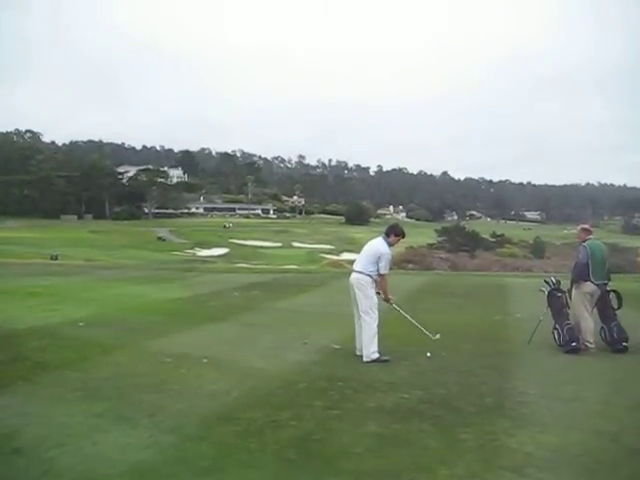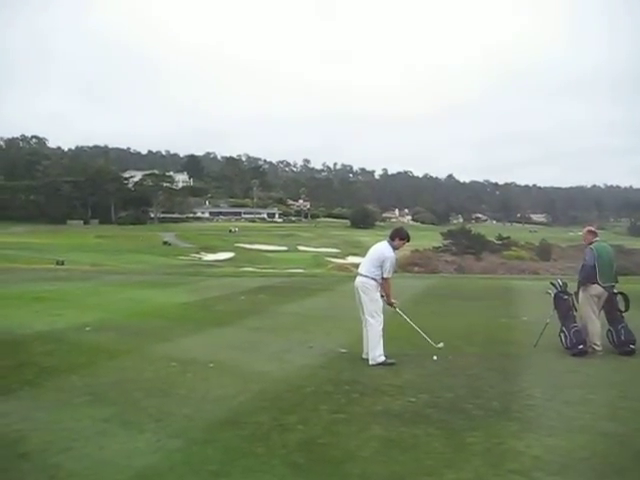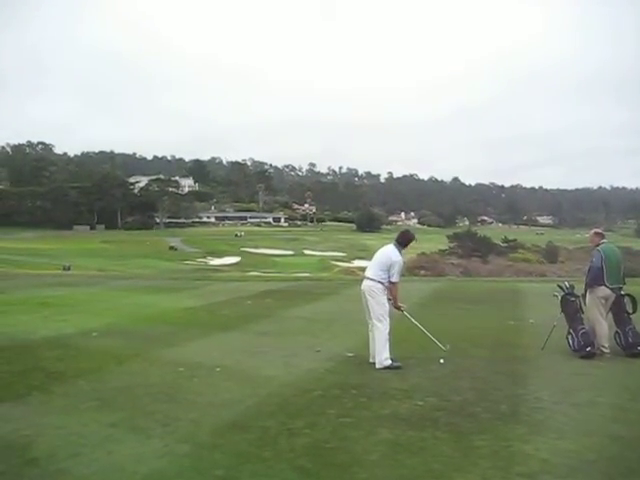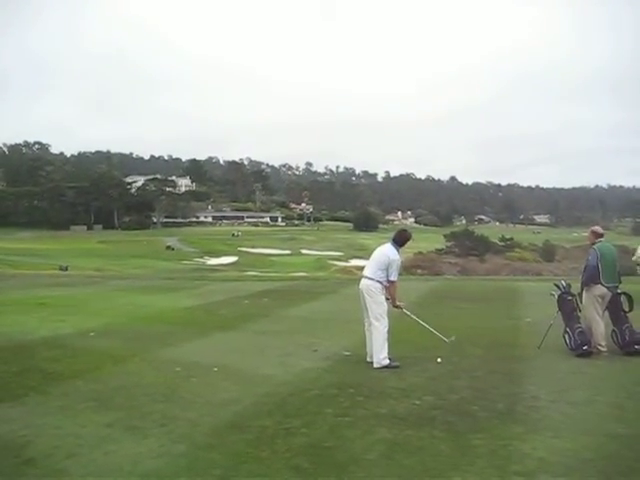
dt=0.5s
person 1, frame 1
left shoulder: (375, 241)
right shoulder: (385, 251)
right elbow: (382, 276)
left wrist: (379, 290)
right wrist: (386, 295)
left hip: (356, 277)
right hip: (364, 281)
left knee: (361, 317)
right knee: (370, 318)
left ankle: (361, 349)
right ankle: (370, 355)
person 1, frame 2
left shoulder: (380, 245)
right shoulder: (390, 255)
right elbow: (386, 280)
left wrist: (382, 293)
right wrist: (389, 299)
left hip: (361, 281)
right hip: (368, 284)
left knee: (368, 320)
right knee: (375, 321)
left ankle: (368, 352)
right ankle: (376, 357)
person 1, frame 3
left shoulder: (387, 248)
right shoulder: (397, 258)
right elbow: (394, 284)
left wrist: (389, 295)
right wrist: (396, 303)
left hip: (367, 284)
right hip: (376, 288)
left knee: (374, 323)
right knee: (382, 324)
left ankle: (375, 356)
right ankle: (383, 361)
person 1, frame 4
left shoulder: (384, 247)
right shoulder: (395, 257)
right elbow: (392, 282)
left wrist: (387, 294)
right wrist: (394, 301)
left hip: (365, 283)
right hip: (374, 287)
left knee: (370, 322)
right knee: (380, 324)
left ankle: (373, 355)
right ankle: (380, 360)
person 2, frame 1
left shoulder: (585, 246)
right shoulder: (602, 246)
left elbow: (580, 265)
right elbow: (606, 266)
left wrist: (574, 280)
right wrist: (605, 281)
left hip: (584, 284)
right hip: (599, 285)
left knee: (583, 315)
right knee: (588, 313)
left ankle: (588, 343)
right ankle: (585, 339)
person 2, frame 2
left shoulder: (592, 249)
right shoulder: (609, 248)
left elbow: (587, 267)
right elbow: (613, 268)
left wrist: (581, 282)
right wrist: (612, 283)
left hip: (591, 287)
right hip: (605, 288)
left knee: (590, 317)
right knee: (593, 316)
left ankle: (596, 346)
right ankle: (593, 342)
person 2, frame 3
left shoulder: (599, 250)
right shoulder: (616, 250)
left elbow: (594, 269)
right elbow: (621, 270)
left wrist: (588, 285)
right wrist: (620, 285)
left hip: (599, 289)
right hip: (613, 289)
left knee: (597, 319)
right knee: (601, 318)
left ankle: (603, 348)
right ankle: (601, 344)
person 2, frame 4
left shoulder: (595, 249)
right shoulder: (612, 249)
left elbow: (590, 268)
right elbow: (616, 269)
left wrist: (584, 284)
right wrist: (616, 284)
left hip: (595, 287)
right hip: (609, 288)
left knee: (594, 318)
right knee: (597, 317)
left ankle: (600, 347)
right ankle: (596, 343)
